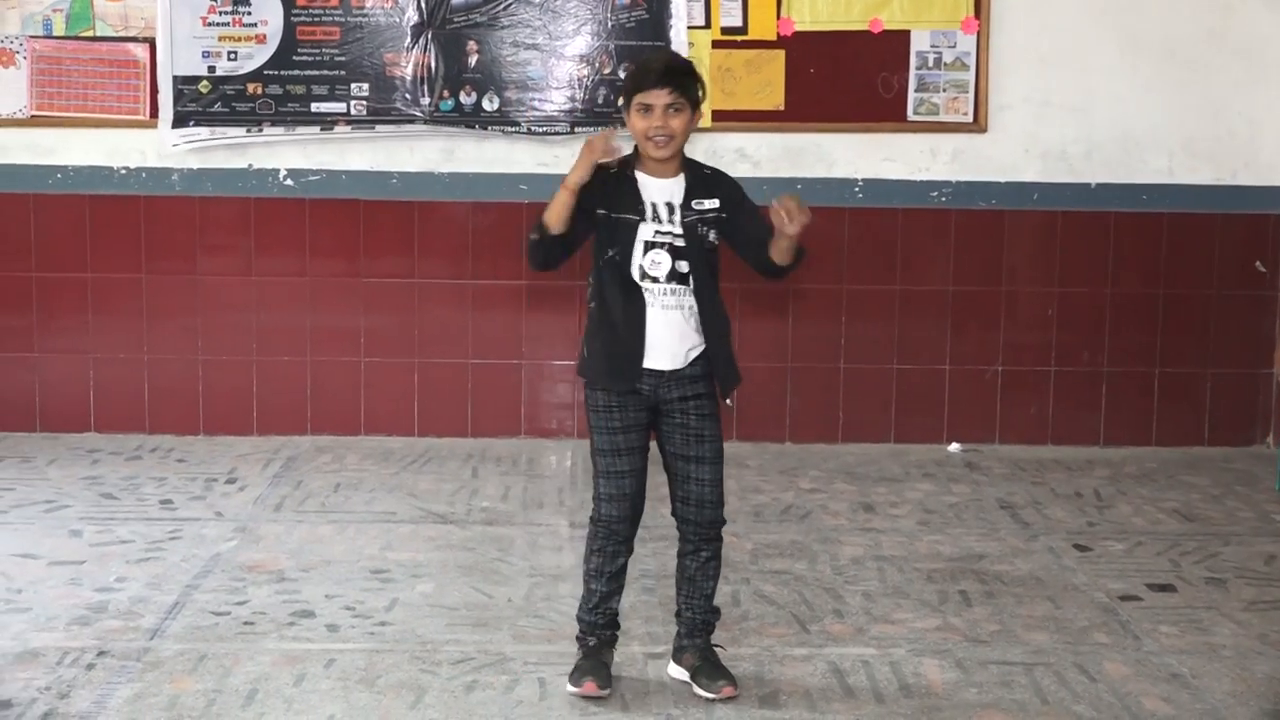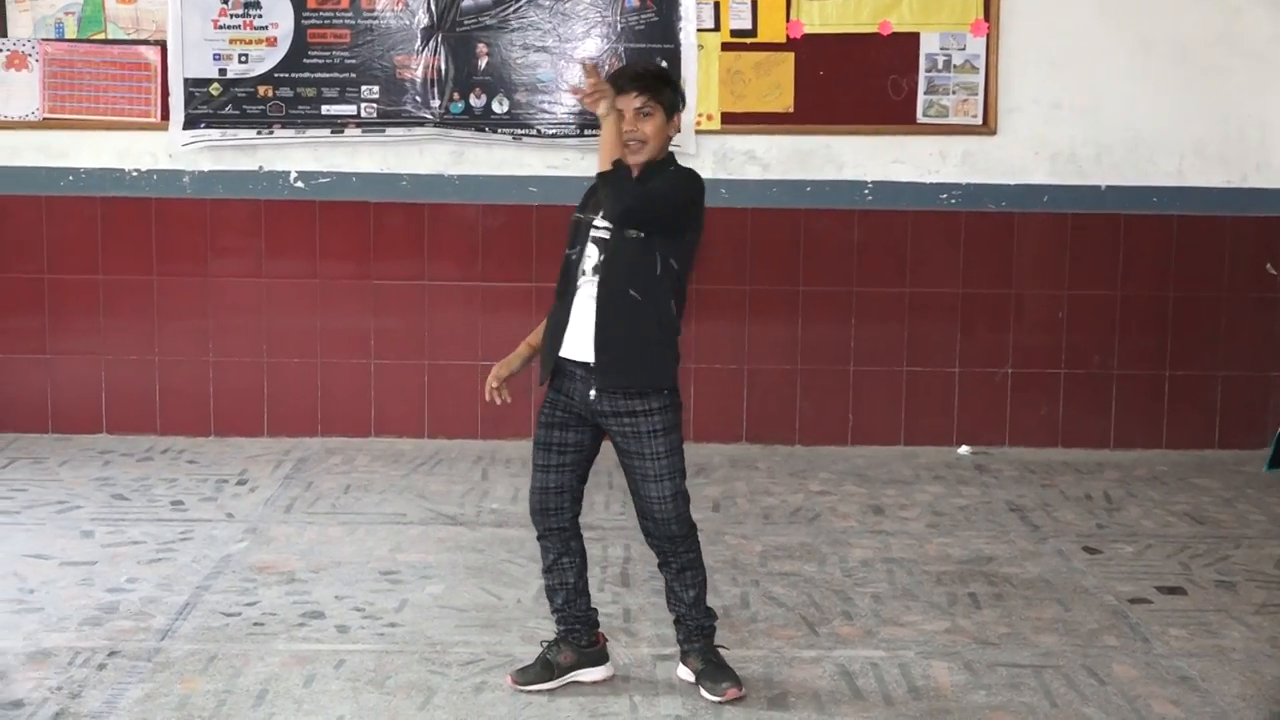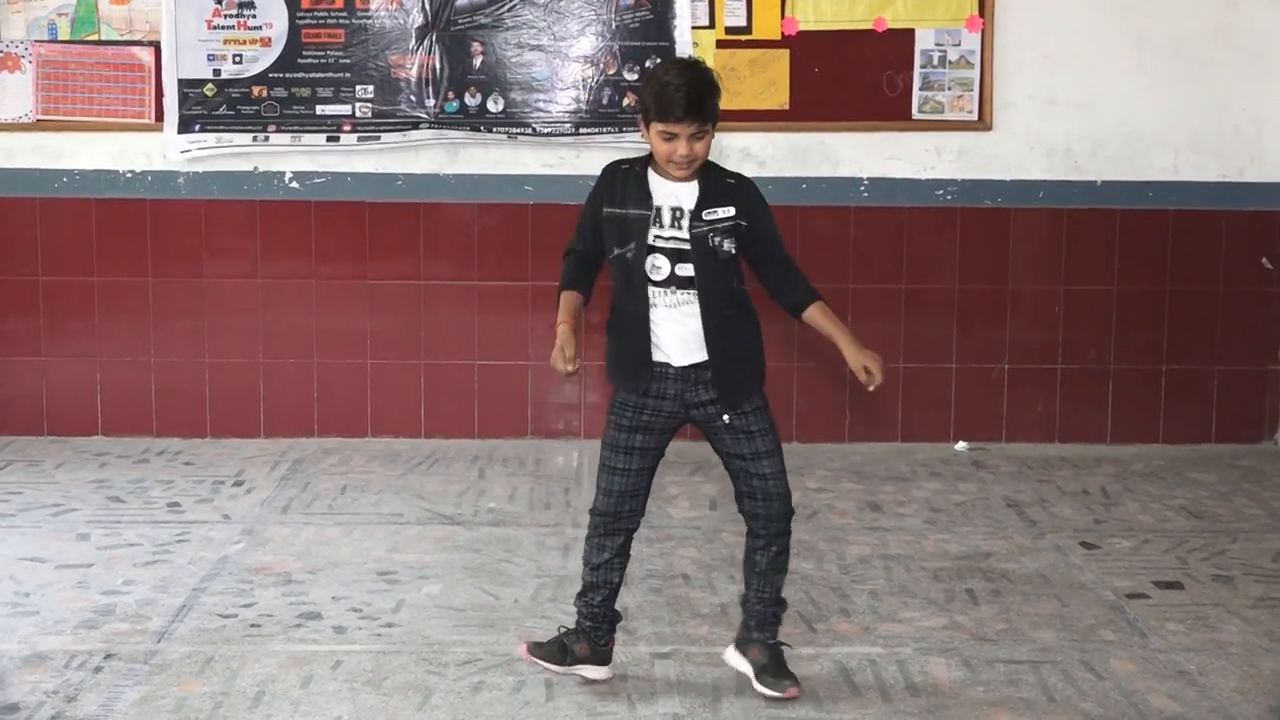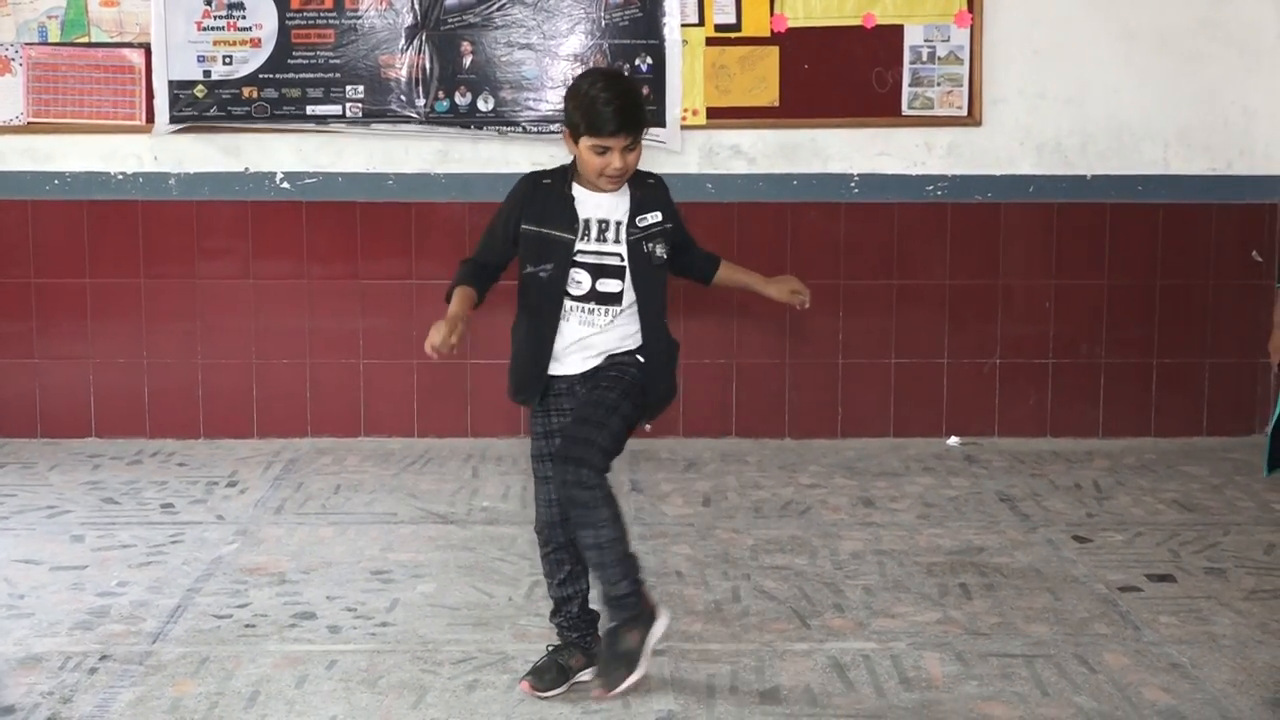
dt=1s
person 1, frame 1
left shoulder: (718, 190)
right shoulder: (601, 185)
left elbow: (771, 264)
right elbow: (543, 255)
left wrist: (788, 232)
right wrist: (576, 175)
left hip: (692, 379)
right hip: (618, 378)
left knee: (702, 516)
right knee: (615, 513)
left ankle: (694, 645)
right ankle: (596, 642)
person 1, frame 2
left shoulder: (680, 187)
right shoulder: (601, 189)
left elbow: (622, 205)
left wrist: (606, 119)
right wrist: (521, 354)
left hip: (639, 388)
right hip: (569, 381)
left knee: (668, 522)
right knee: (551, 512)
left ankle: (697, 647)
right ankle: (579, 642)
person 1, frame 3
left shoulder: (737, 196)
right shoulder: (616, 185)
left elbow: (782, 277)
right elbow: (580, 259)
left wrist: (846, 341)
right wrist: (567, 324)
left hip: (726, 380)
right hip: (645, 381)
left knee: (770, 509)
right knee: (612, 514)
left ankle: (758, 639)
right ankle: (592, 636)
person 1, frame 4
left shoulder: (652, 196)
right shoulder: (533, 196)
left elbow: (689, 259)
right elbow: (481, 266)
left wrist: (764, 284)
right wrist: (451, 318)
left hip: (623, 368)
right hip: (552, 381)
left knee: (576, 472)
right knee: (554, 520)
left ankle: (632, 613)
right ankle: (576, 641)
